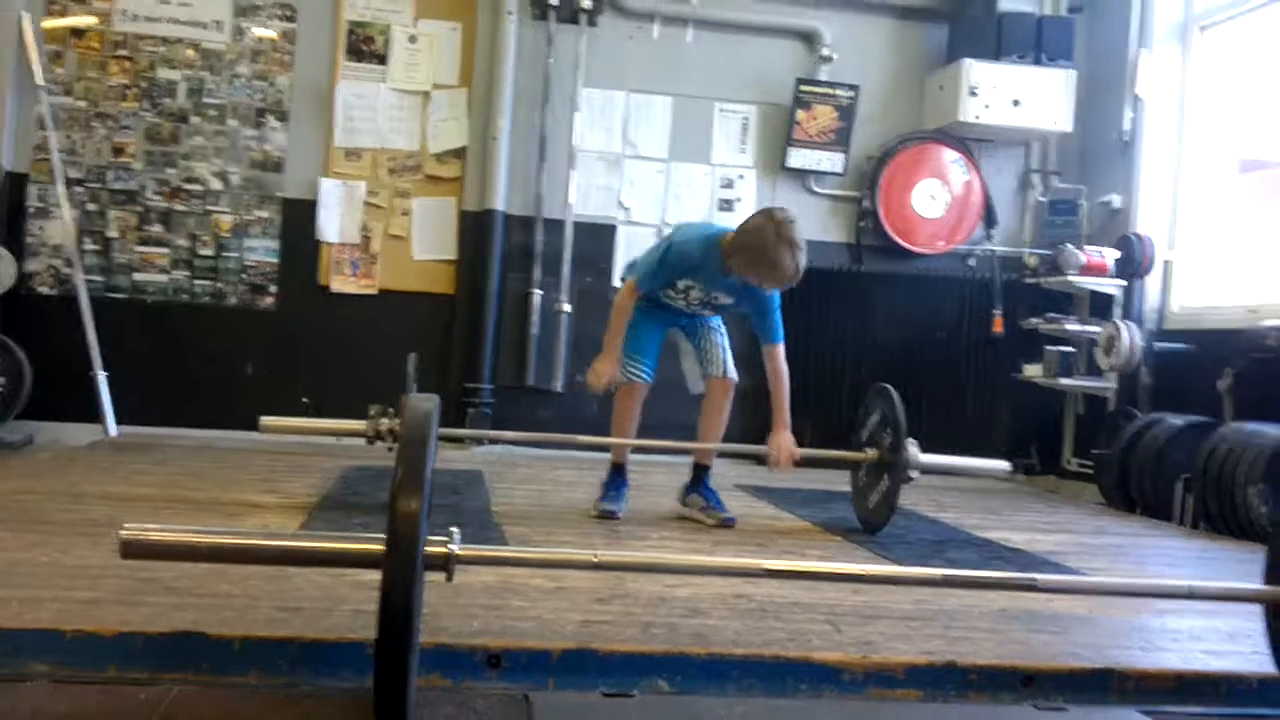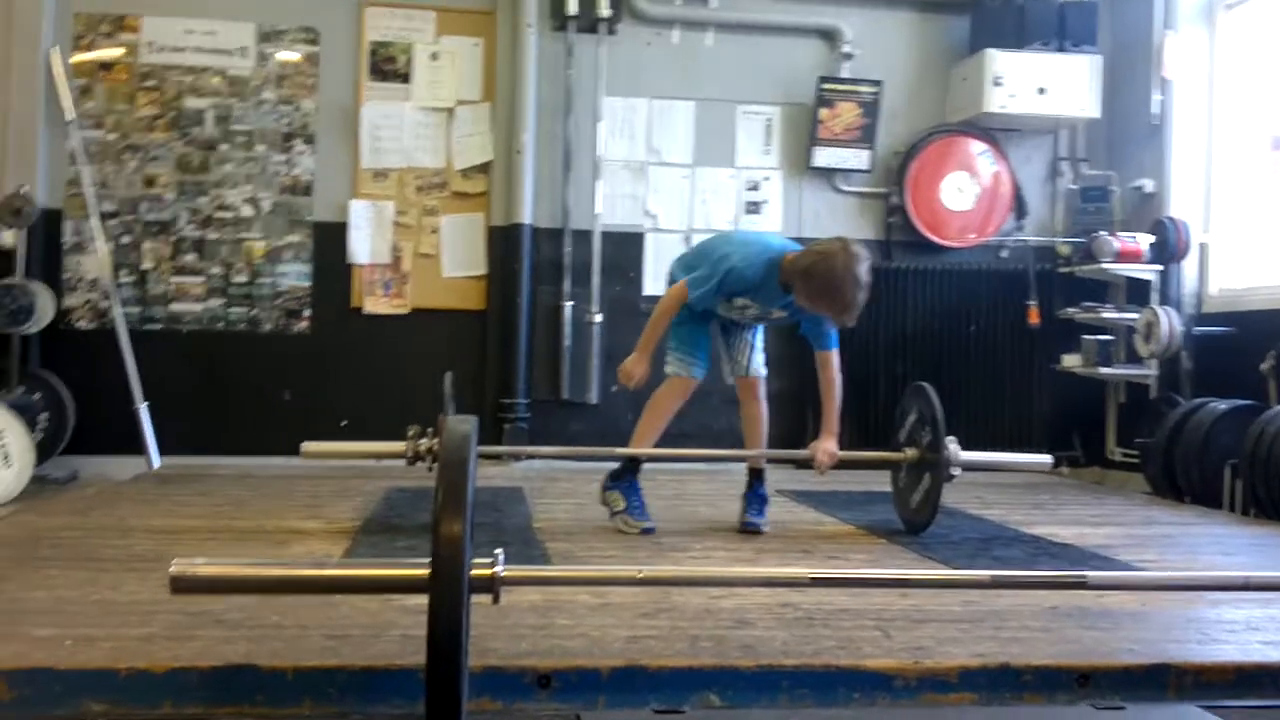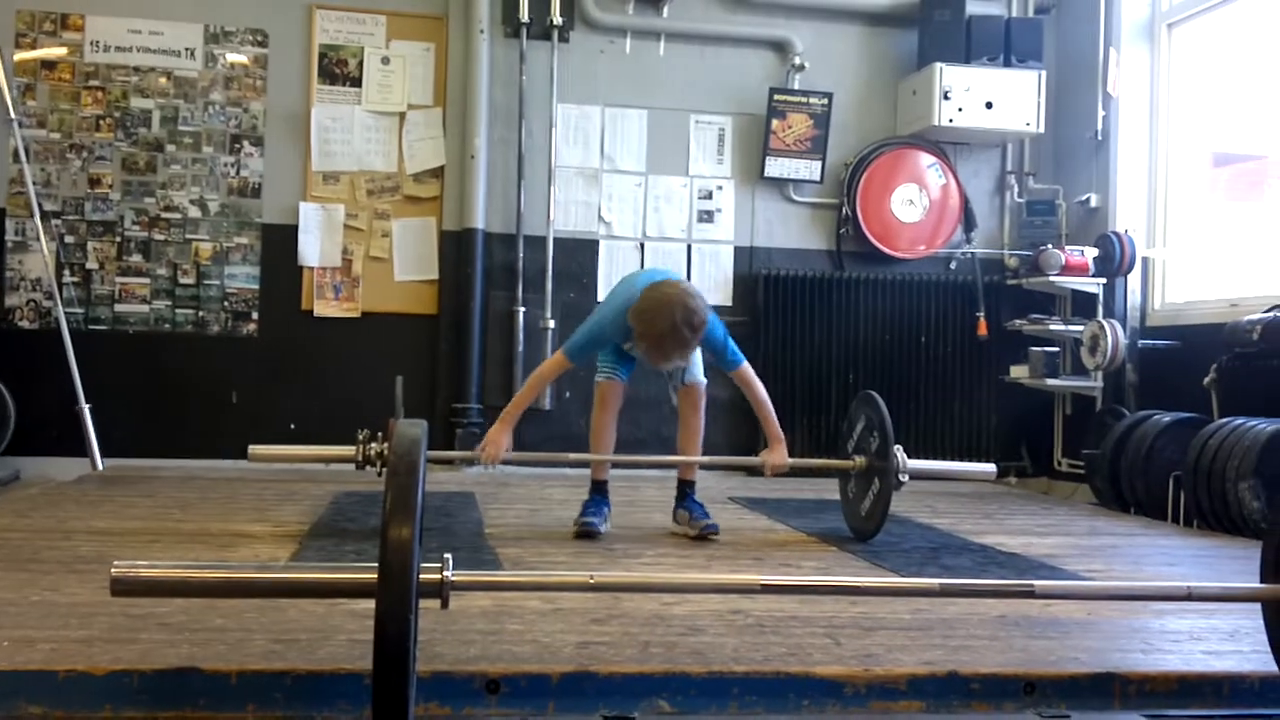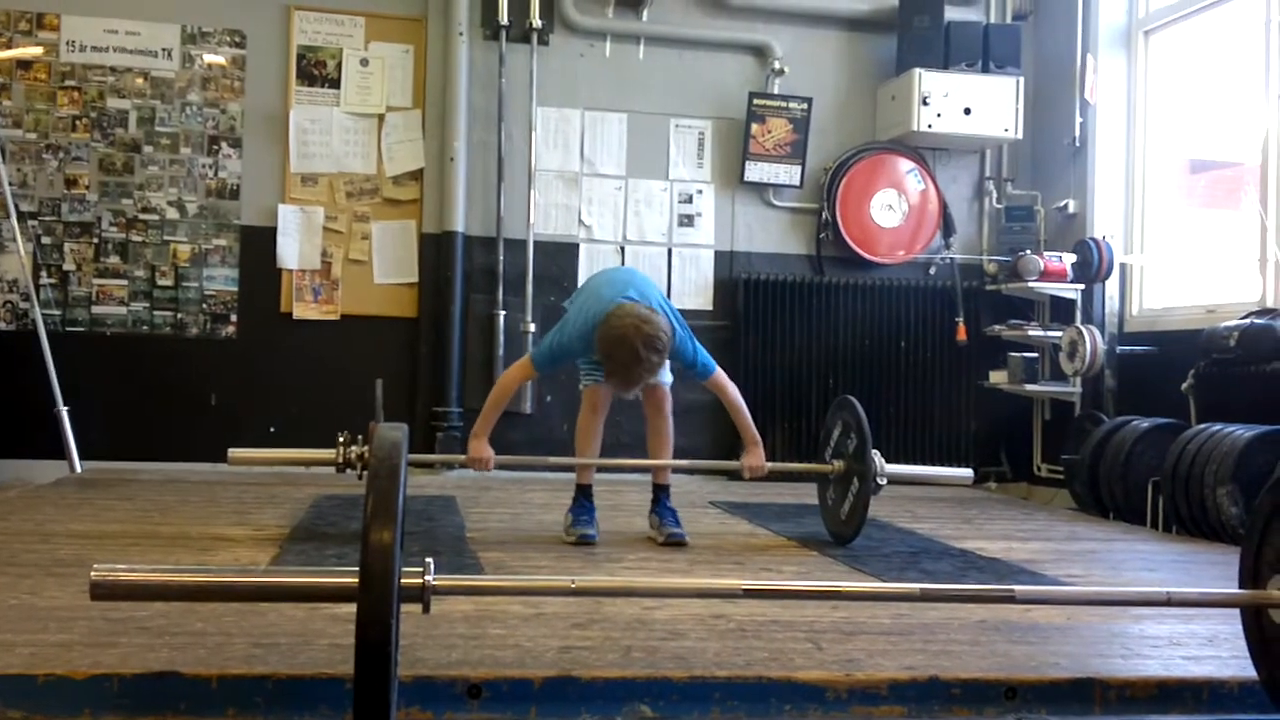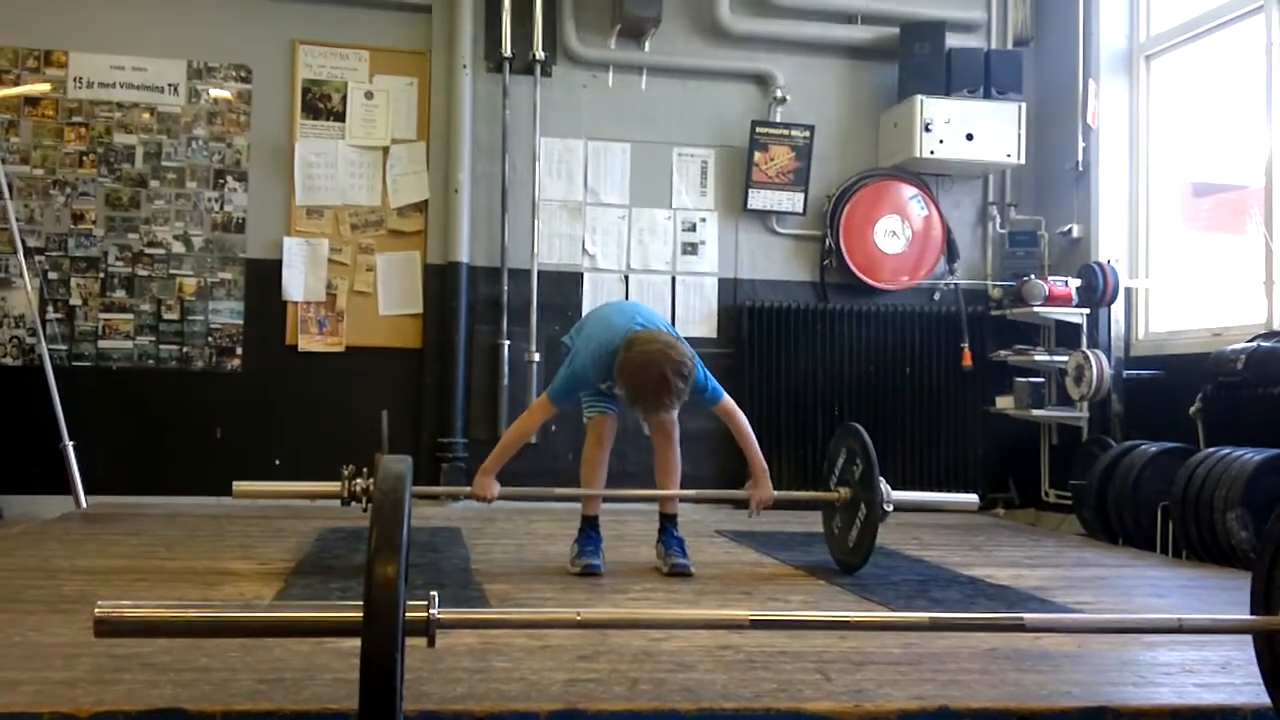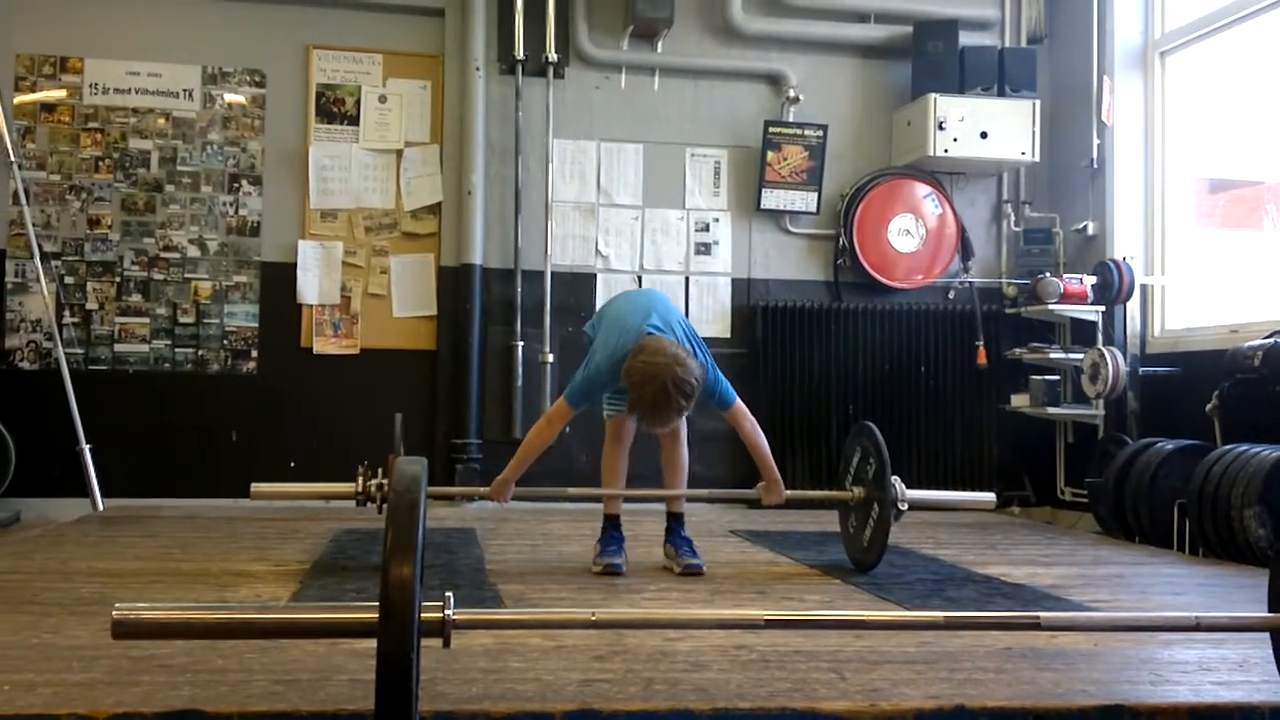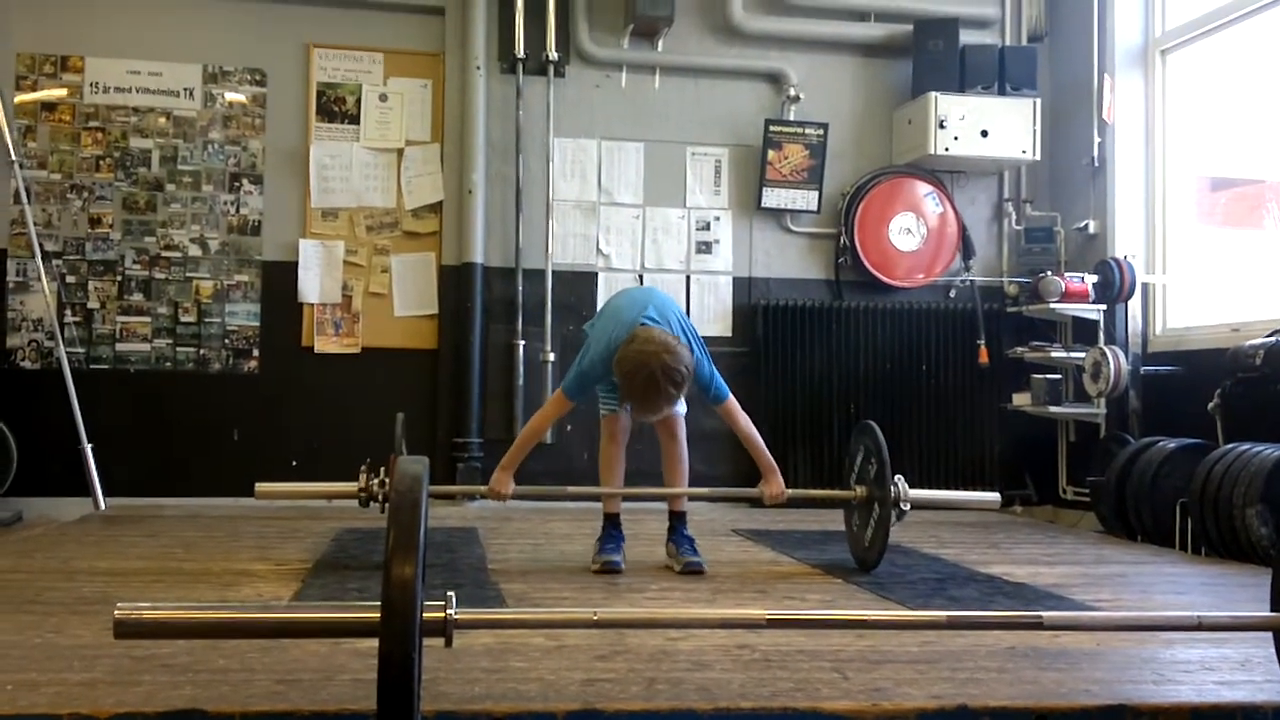
dt=0.7s
person 1, frame 1
left shoulder: (762, 287)
right shoulder: (688, 244)
left elbow: (775, 357)
right elbow: (631, 290)
left wrist: (782, 429)
right wrist: (610, 355)
left hip: (701, 315)
right hip: (651, 302)
left knee: (723, 381)
right knee: (633, 383)
left ankle: (698, 485)
right ankle: (616, 480)
person 1, frame 2
left shoulder: (814, 295)
right shoulder: (747, 265)
left elbow: (828, 363)
right elbow: (676, 294)
left wrist: (828, 436)
right wrist: (642, 355)
left hip: (741, 310)
right hip: (693, 296)
left knee: (752, 384)
right knee: (684, 379)
left ankle: (756, 491)
right ankle: (623, 480)
person 1, frame 3
left shoulder: (702, 323)
right shoulder: (614, 320)
left elbow: (749, 379)
right elbow: (551, 367)
left wrist: (777, 443)
right wrist: (503, 427)
left hip: (678, 332)
right hip: (625, 331)
left knee: (694, 393)
right knee: (608, 391)
left ankle: (686, 500)
right ankle: (598, 499)
person 1, frame 4
left shoulder: (671, 334)
right shoulder: (578, 331)
left elbow: (724, 385)
right elbow: (515, 375)
left wrist: (754, 445)
right wrist: (479, 437)
left hip: (645, 310)
right hip: (594, 319)
left knee: (659, 398)
right knee: (596, 397)
left ankle: (661, 503)
right ankle: (582, 502)
person 1, frame 5
left shoulder: (681, 363)
right shoulder: (591, 360)
left elbow: (734, 414)
right elbow: (534, 415)
left wrist: (761, 478)
right wrist: (487, 473)
left hip: (655, 361)
right hip: (598, 350)
left knee: (667, 428)
right knee: (601, 429)
left ankle: (669, 534)
right ankle: (588, 534)
person 1, frame 6
left shoulder: (697, 364)
right shoulder: (606, 362)
left elbow: (744, 421)
right elbow: (552, 421)
left wrist: (773, 480)
right wrist: (507, 479)
right hip: (612, 326)
left knee: (675, 430)
right knee: (620, 429)
left ankle: (676, 533)
right ankle: (611, 533)
person 1, frame 7
left shoulder: (690, 357)
right shoulder: (600, 355)
left elbow: (736, 416)
right elbow: (550, 412)
left wrist: (772, 474)
right wrist: (505, 470)
right hip: (614, 343)
left knee: (673, 426)
right knee: (614, 427)
left ankle: (679, 532)
right ankle: (611, 532)
